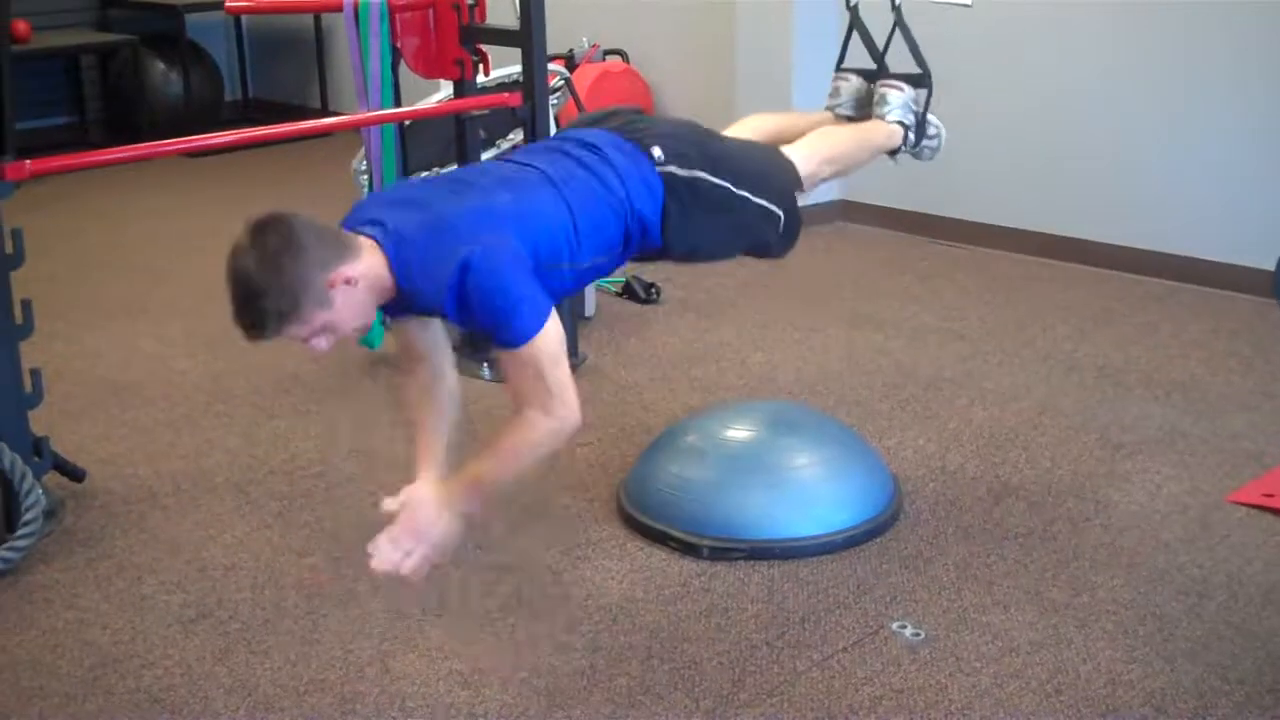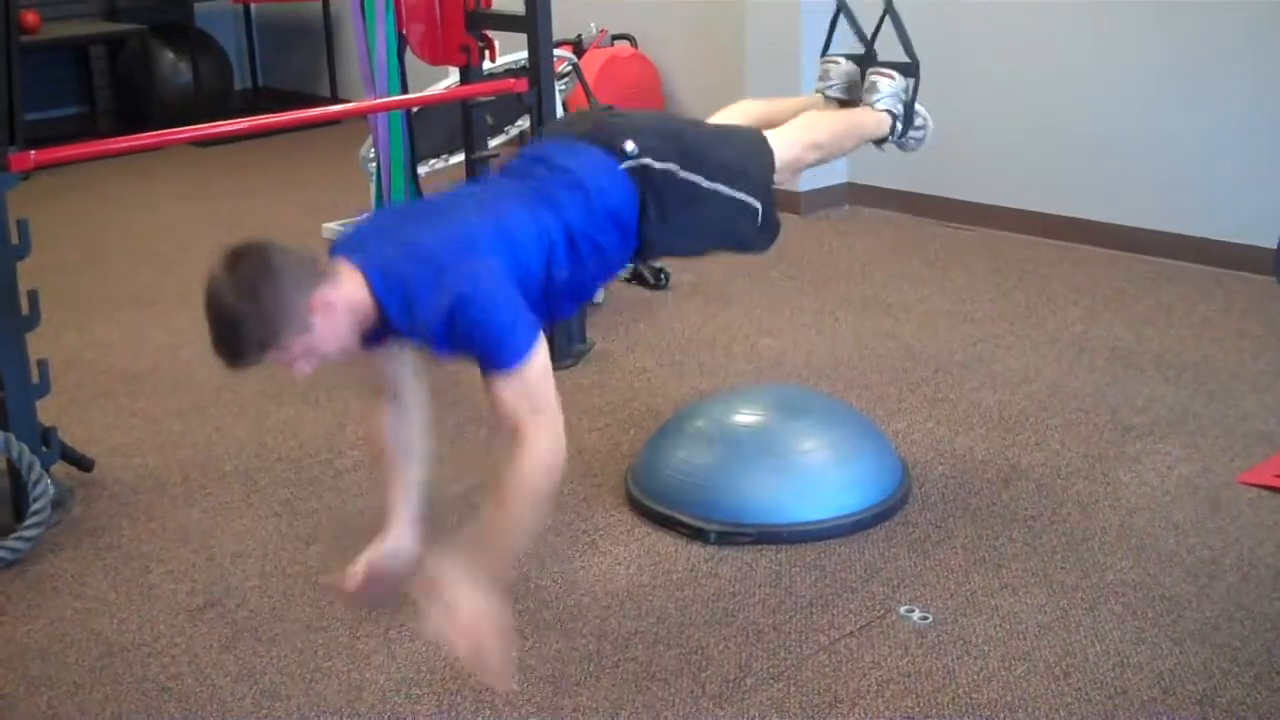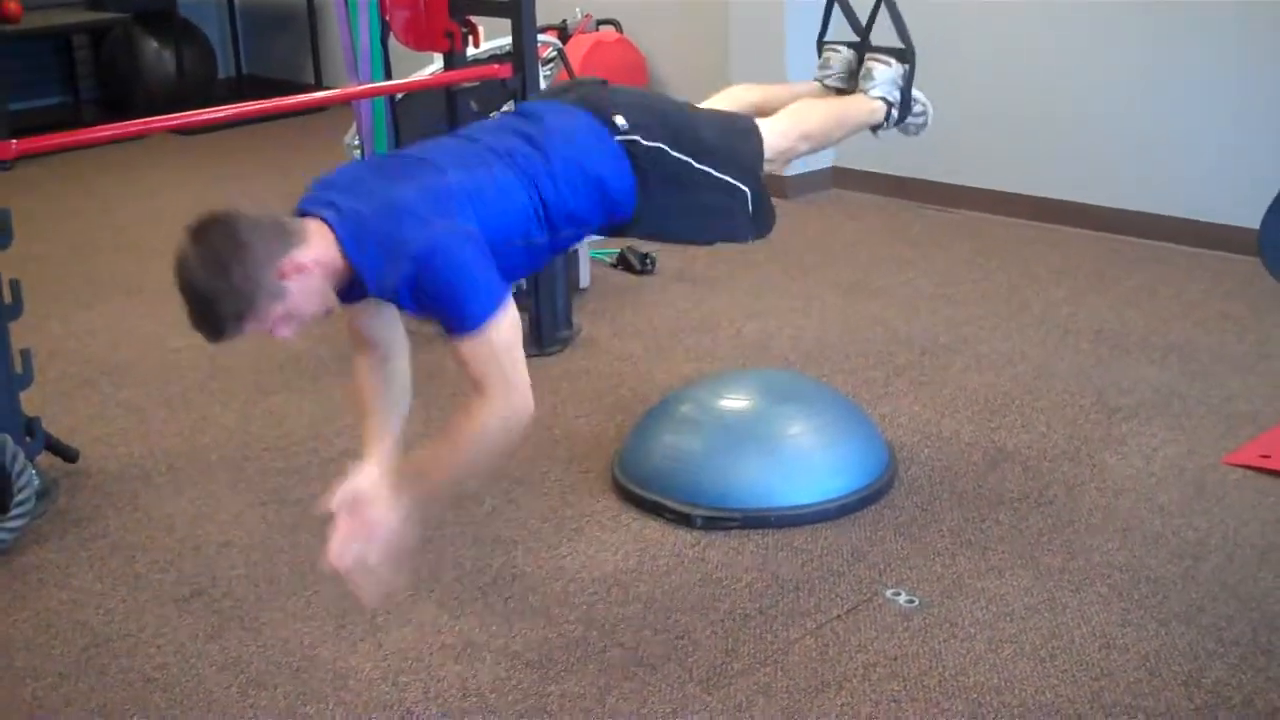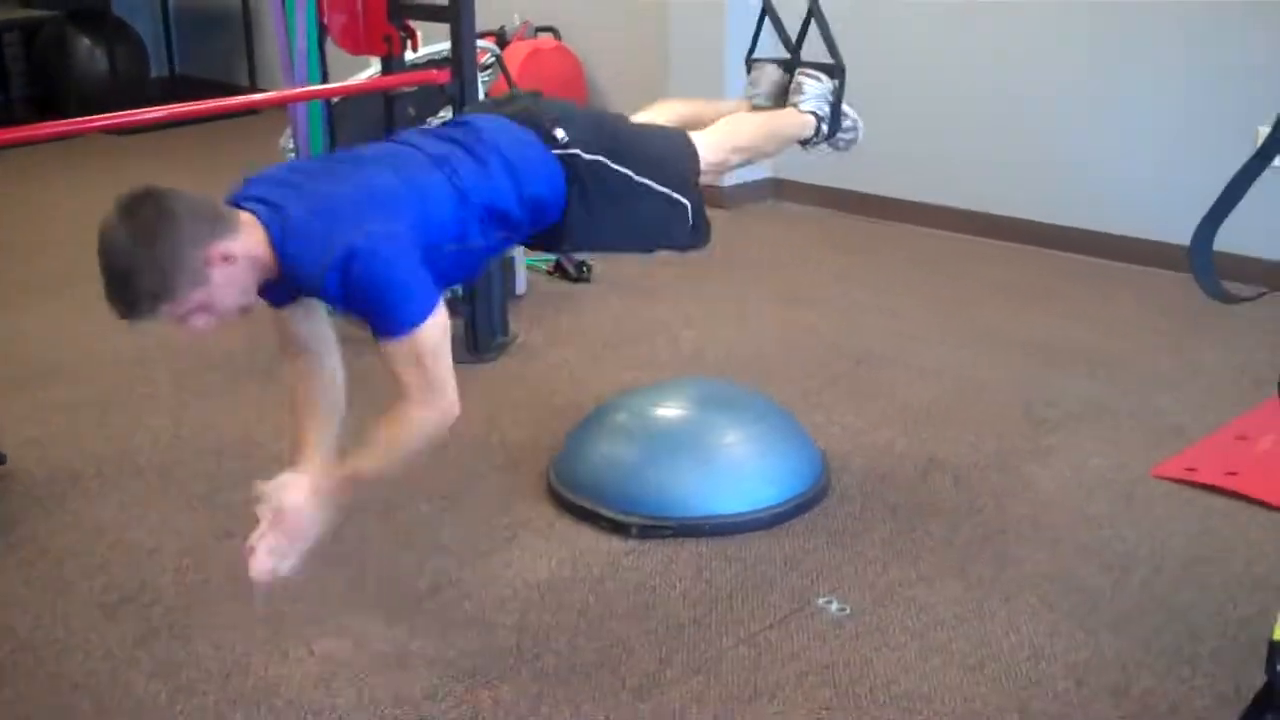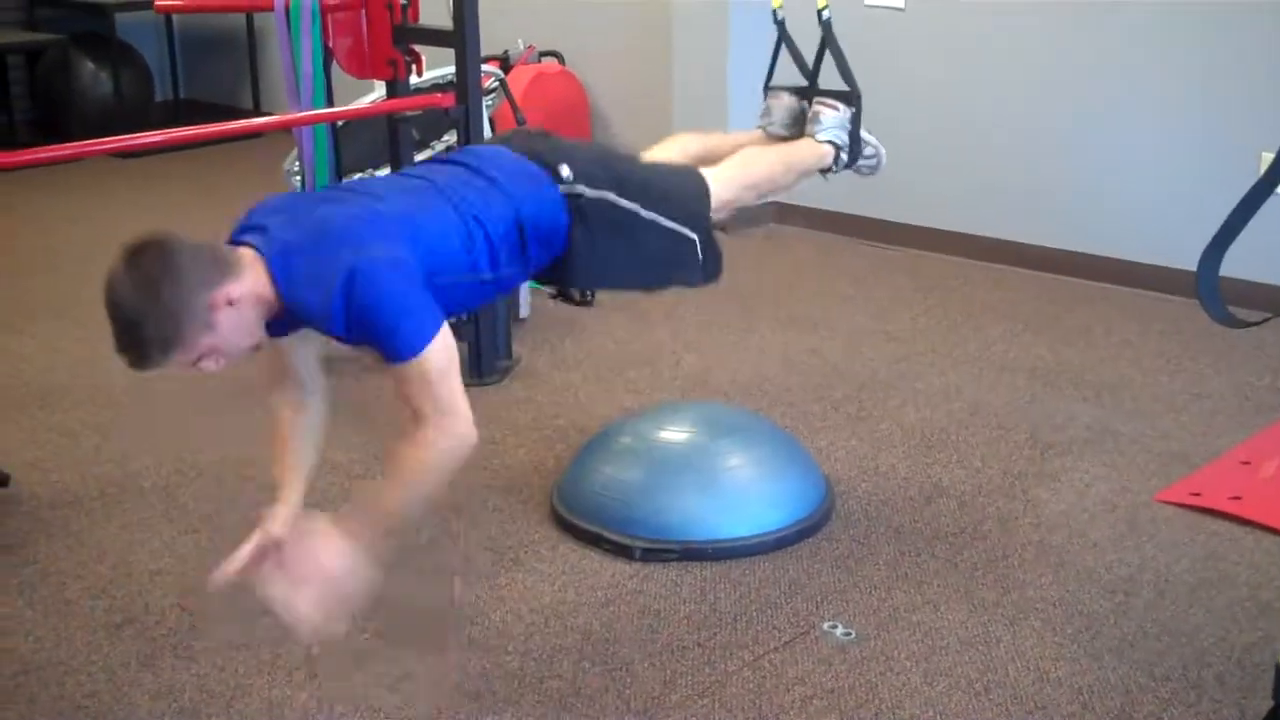
dt=1s
person 1, frame 1
left shoulder: (476, 263)
right shoulder: (363, 244)
left elbow: (556, 413)
right elbow: (423, 356)
left wrist: (452, 500)
right wrist: (428, 477)
left hip: (653, 183)
right hip: (594, 150)
left knee: (797, 168)
right knee: (733, 142)
left ankle: (894, 121)
right ankle: (843, 103)
person 1, frame 2
left shoulder: (465, 291)
right shoulder: (346, 271)
left elbow: (540, 443)
right elbow: (398, 392)
left wrist: (475, 577)
right wrist: (401, 529)
left hip: (631, 178)
right hip: (565, 159)
left knee: (774, 157)
right knee: (717, 134)
left ankle: (883, 106)
right ankle: (833, 89)
person 1, frame 3
left shoulder: (429, 248)
right shoulder: (312, 231)
left elbow: (508, 404)
right elbow: (376, 344)
left wrist: (404, 494)
right wrist: (374, 466)
left hip: (625, 158)
right hip: (555, 123)
left knee: (770, 141)
right knee: (718, 117)
left ankle: (877, 95)
right ankle: (833, 79)
person 1, frame 4
left shoulder: (361, 250)
right shoulder: (249, 227)
left elbow: (437, 404)
right elbow: (311, 357)
left wrist: (328, 491)
right wrist: (308, 475)
left hip: (551, 166)
right hip: (492, 136)
left knee: (706, 155)
right knee: (645, 128)
left ankle: (808, 110)
right ankle: (765, 90)
person 1, frame 5
left shoulder: (363, 275)
right shoulder: (253, 260)
left elbow: (451, 429)
right elbow: (298, 388)
left wrist: (352, 542)
right wrist: (283, 517)
left hip: (560, 203)
right hip: (495, 172)
left knee: (713, 193)
right knee: (660, 167)
left ankle: (826, 136)
right ankle: (781, 122)
